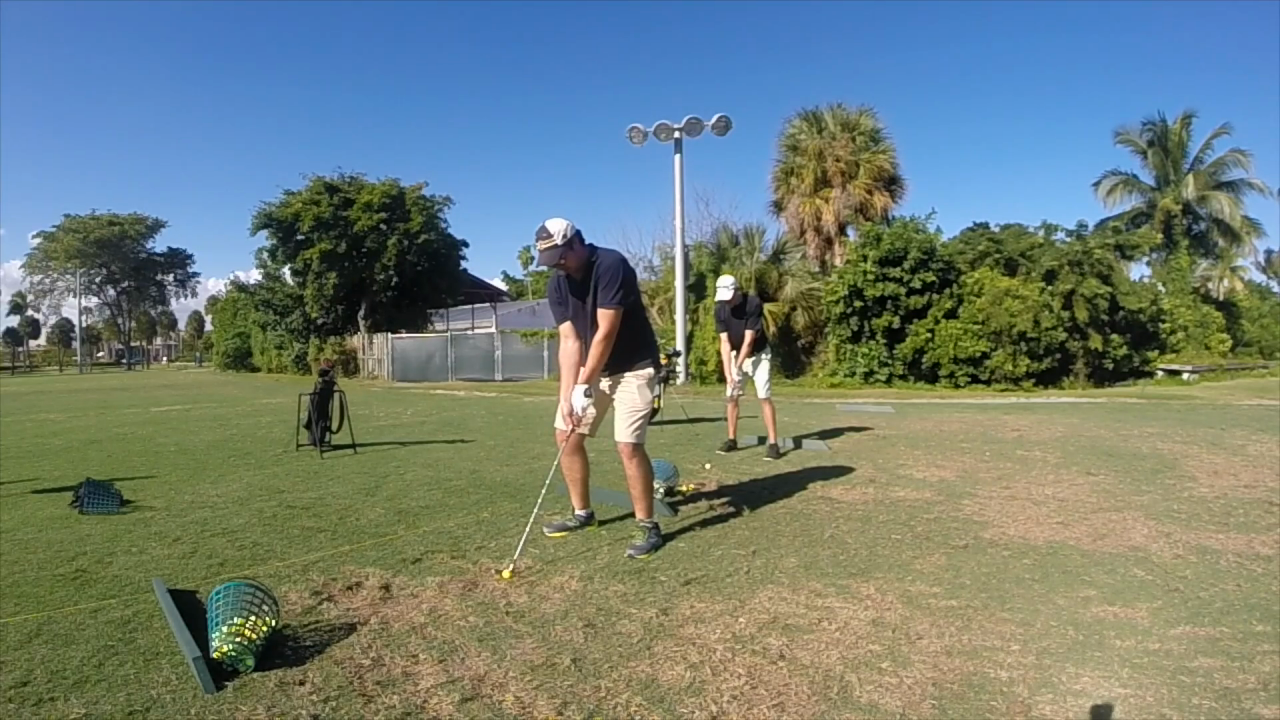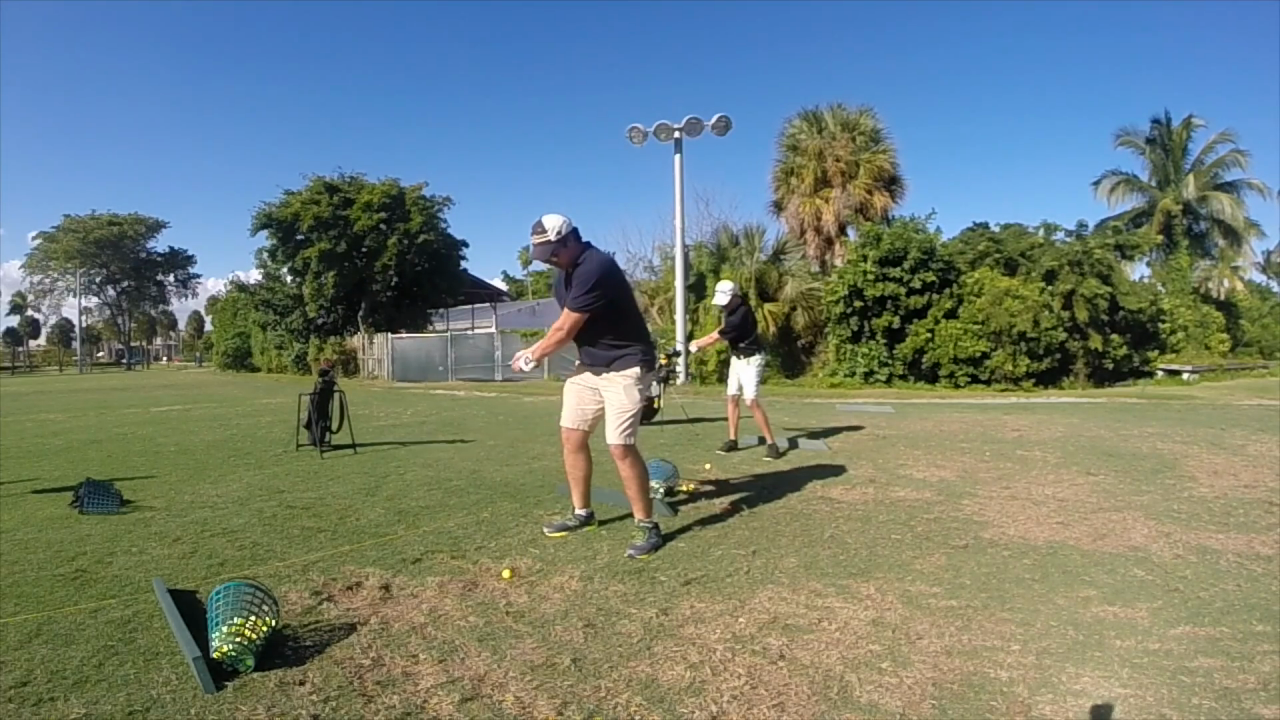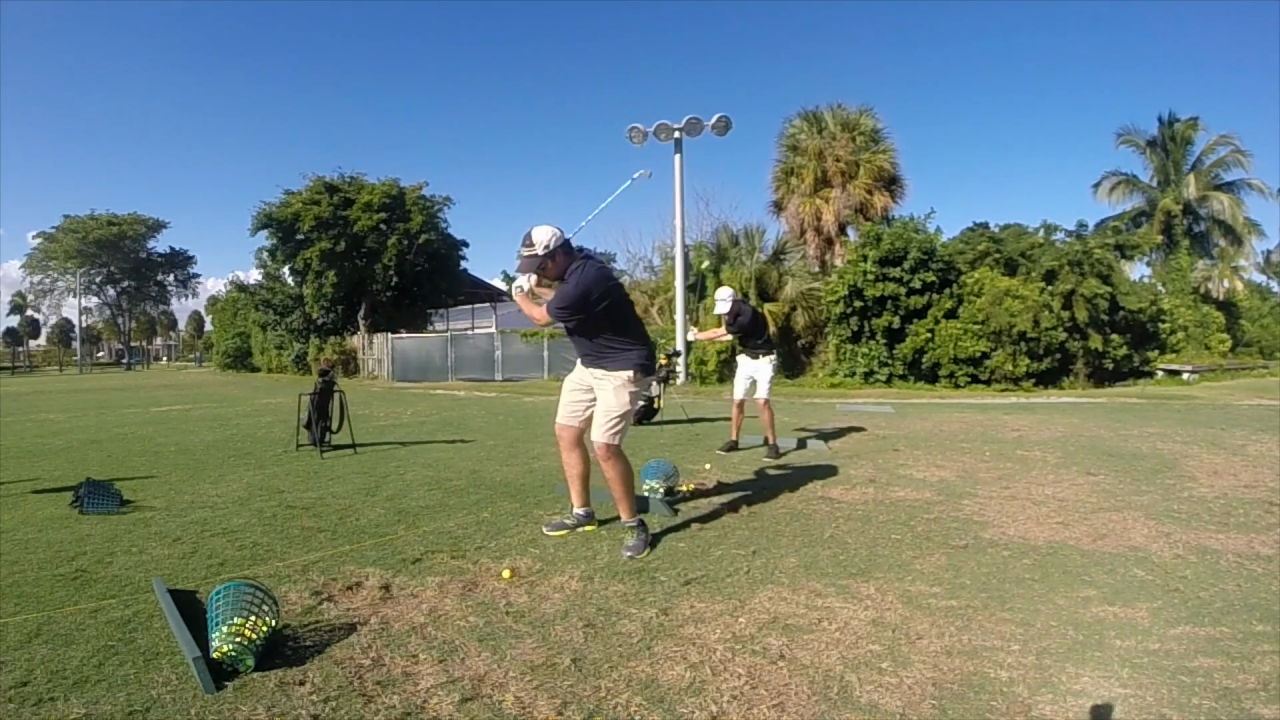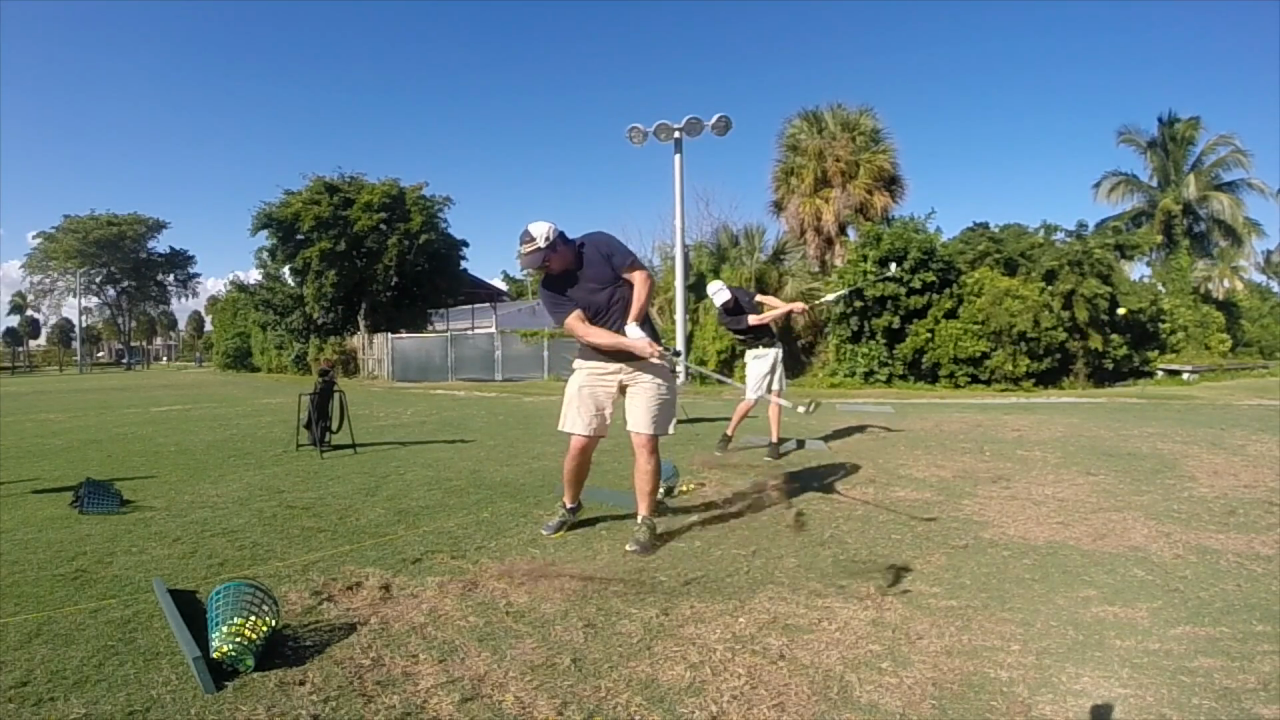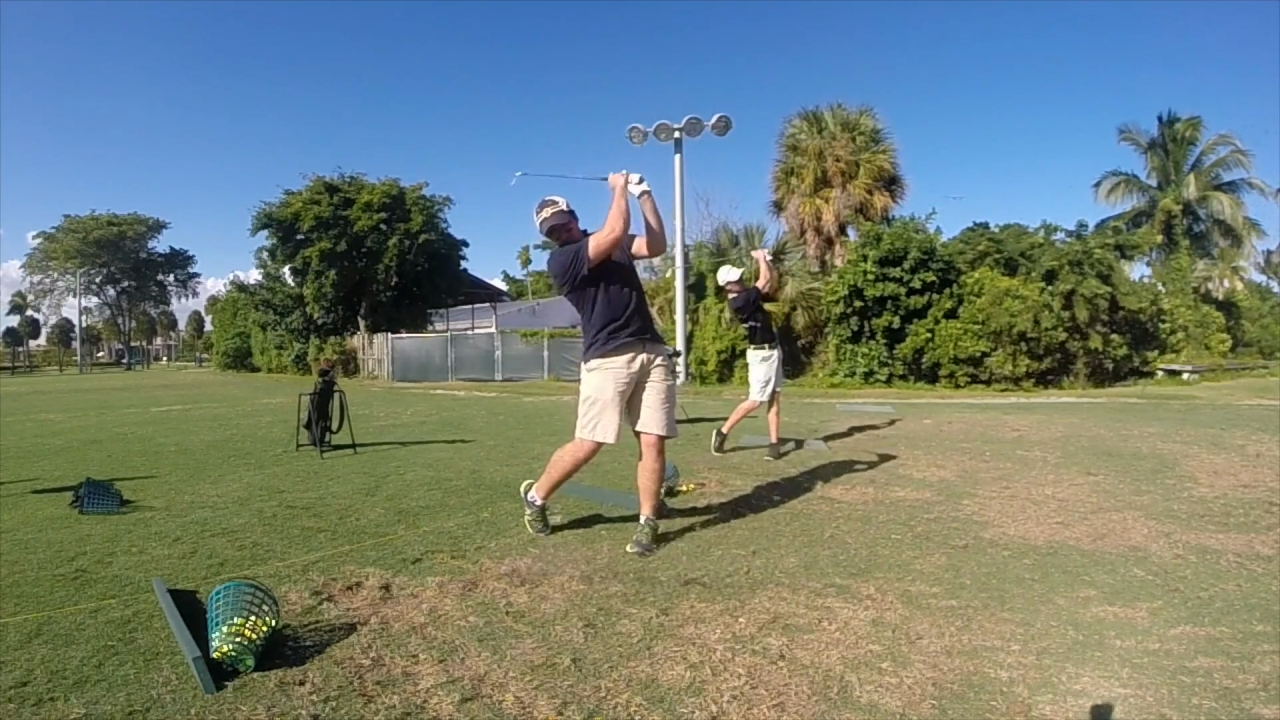
dt=1s
person 1, frame 1
left shoulder: (611, 265)
right shoulder: (558, 284)
left elbow: (606, 333)
right elbow: (570, 341)
left wrist: (584, 388)
right wrist: (565, 395)
left hip: (632, 367)
right hip: (591, 366)
left knee: (628, 445)
right knee: (566, 435)
left ankle: (647, 526)
right ankle: (582, 513)
person 1, frame 2
left shoulder: (594, 269)
right shoulder: (568, 272)
left elbow: (565, 329)
left wrist: (531, 355)
right wrist: (536, 351)
left hip: (625, 365)
right hip: (590, 366)
left knee: (620, 445)
right knee: (572, 436)
left ankle: (647, 526)
right ankle: (582, 513)
person 1, frame 3
left shoulder: (582, 283)
right shoulder: (579, 267)
left elbow: (543, 317)
left wrist: (520, 296)
right wrist: (534, 288)
left hip: (623, 367)
right hip: (591, 364)
left knee: (606, 445)
right knee: (566, 433)
left ankle: (634, 525)
right ankle: (582, 513)
person 1, frame 4
left shoulder: (600, 245)
right shoulder: (550, 288)
left elbow: (642, 278)
right elbow: (583, 331)
left wrist: (634, 324)
right wrist: (631, 345)
left hip: (646, 359)
right hip: (595, 363)
left knee: (645, 442)
right knee: (580, 443)
left ankle: (645, 523)
right ankle: (569, 506)
person 1, frame 5
left shoulder: (608, 243)
right shoulder: (561, 262)
left elbow: (657, 245)
right elbow: (615, 232)
left wrist: (643, 194)
right wrist: (618, 188)
left hip: (652, 352)
right hip: (607, 360)
left knee: (653, 442)
right knee: (587, 444)
left ankle: (648, 523)
right ankle: (536, 496)
person 2, frame 1
left shoulder: (753, 304)
right shoulder: (720, 310)
left elbow: (749, 339)
right elbow: (725, 342)
left wrist: (737, 368)
right wrist: (727, 373)
left hip: (758, 355)
right hip: (736, 355)
left knee: (764, 397)
right knee: (731, 397)
left ankle: (773, 443)
right ankle: (732, 439)
person 2, frame 2
left shoulder: (740, 316)
right shoulder: (735, 304)
left elbow: (716, 337)
right elbow: (722, 329)
left wrist: (698, 344)
right wrist: (700, 342)
left hip: (751, 360)
right hip: (737, 358)
left knee: (751, 401)
right knee: (732, 398)
left ankle: (771, 443)
right ankle: (732, 440)
person 2, frame 3
left shoulder: (748, 315)
right shoulder: (732, 312)
left elbow: (720, 333)
right elbow: (728, 335)
left wrist: (696, 336)
right wrist: (700, 335)
left hip: (764, 360)
right hip: (745, 359)
left knee: (762, 401)
right knee: (738, 401)
left ankle: (772, 443)
right ankle: (734, 440)
person 2, frame 4
left shoulder: (739, 293)
right shoulder: (725, 317)
left elbow: (765, 299)
right elbow: (760, 319)
left wrist: (788, 305)
right wrist: (789, 308)
left hip: (774, 348)
right hip: (757, 355)
left knee: (775, 396)
right knee: (751, 400)
left ankle: (774, 443)
right ankle: (727, 435)
person 2, frame 5
left shoulder: (746, 294)
right shoulder: (739, 302)
left elbow: (769, 284)
right elbow: (765, 279)
left wrist: (765, 260)
right wrist: (760, 258)
left hip: (773, 350)
right hip: (760, 354)
left knee: (774, 397)
right knee: (755, 400)
left ankle: (774, 443)
right ankle: (722, 432)
